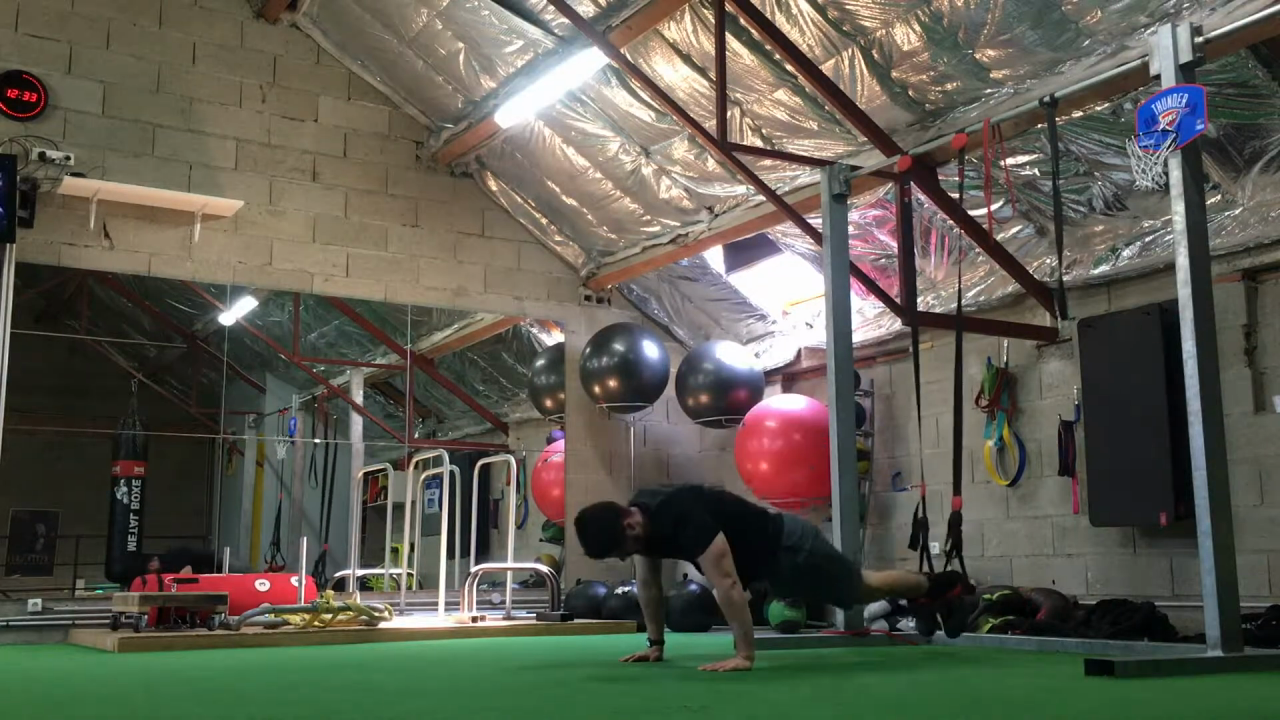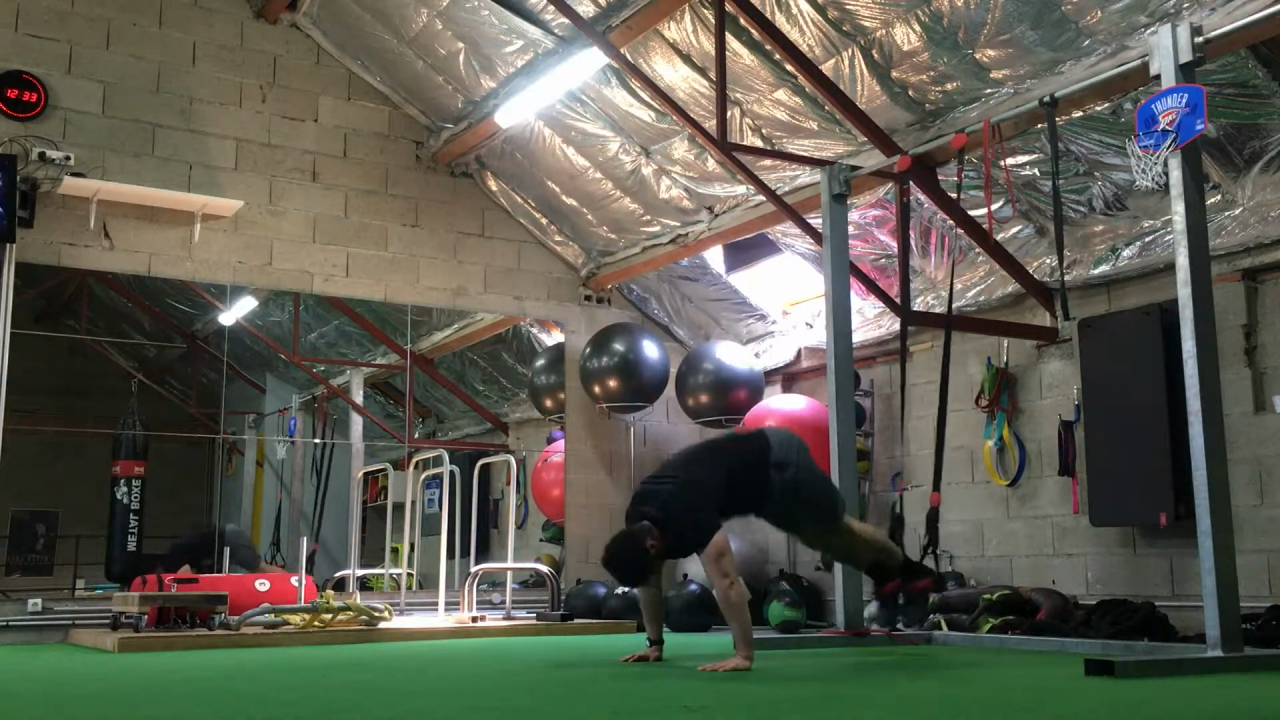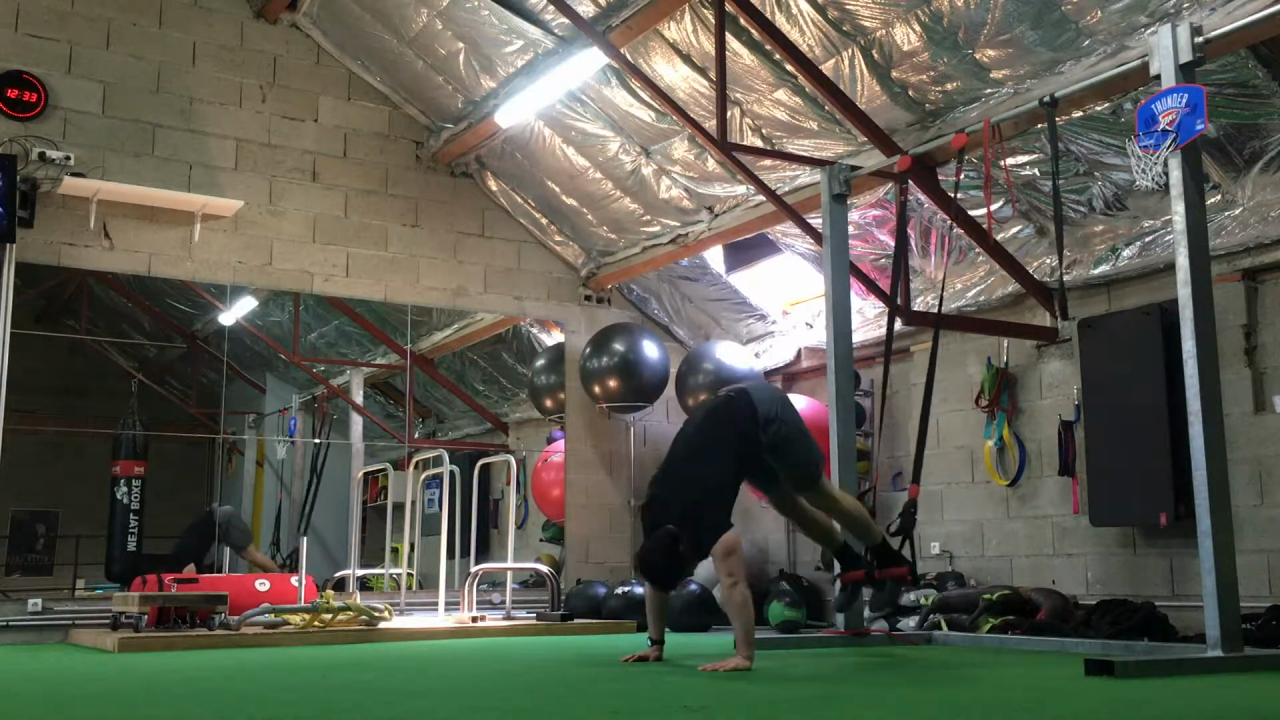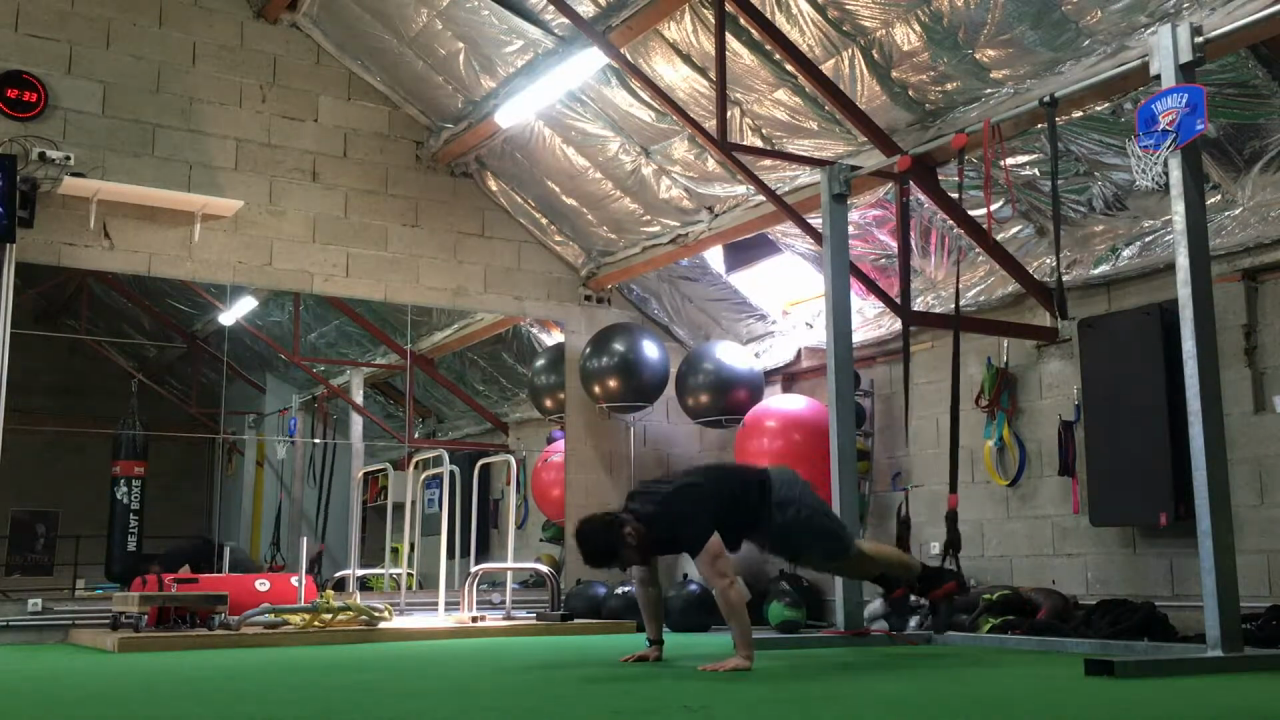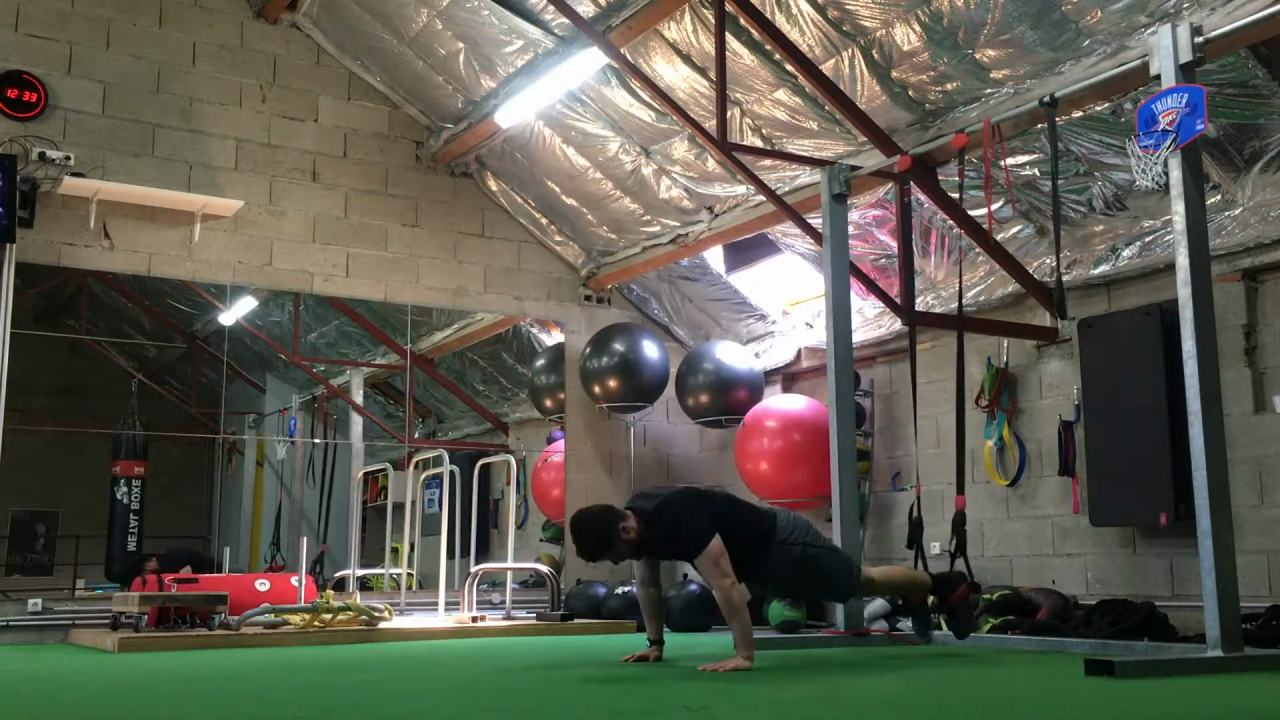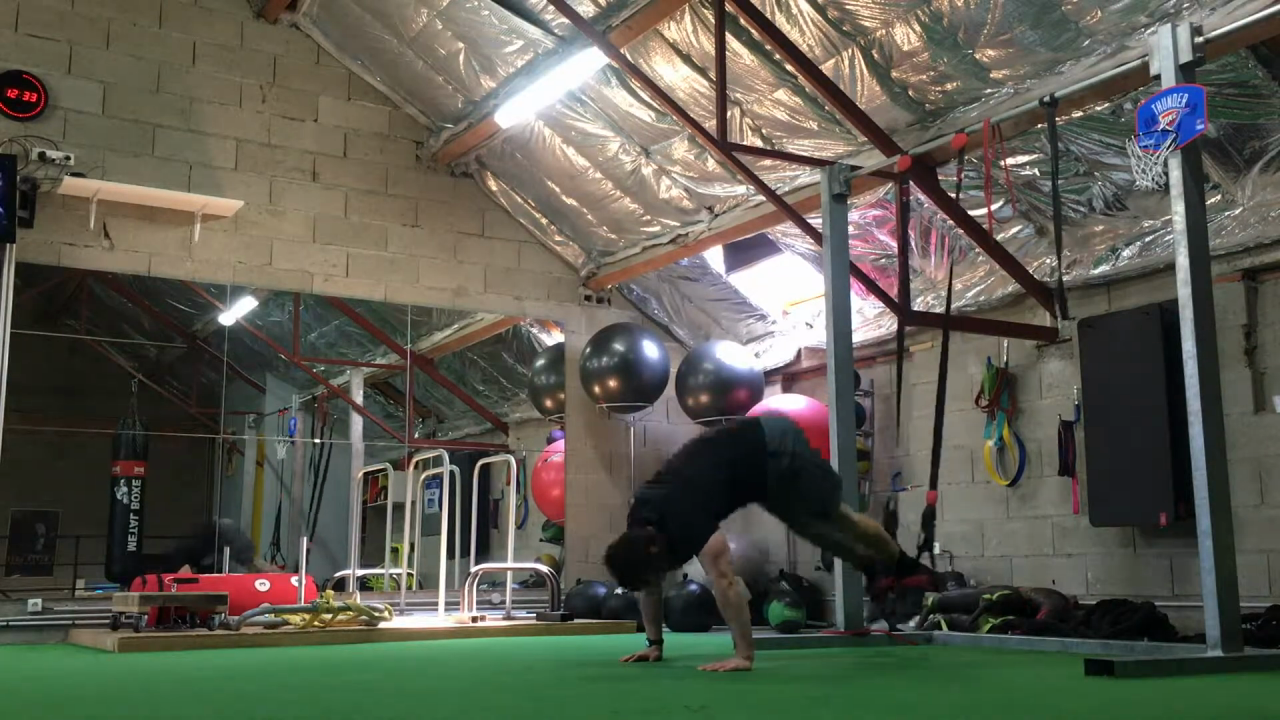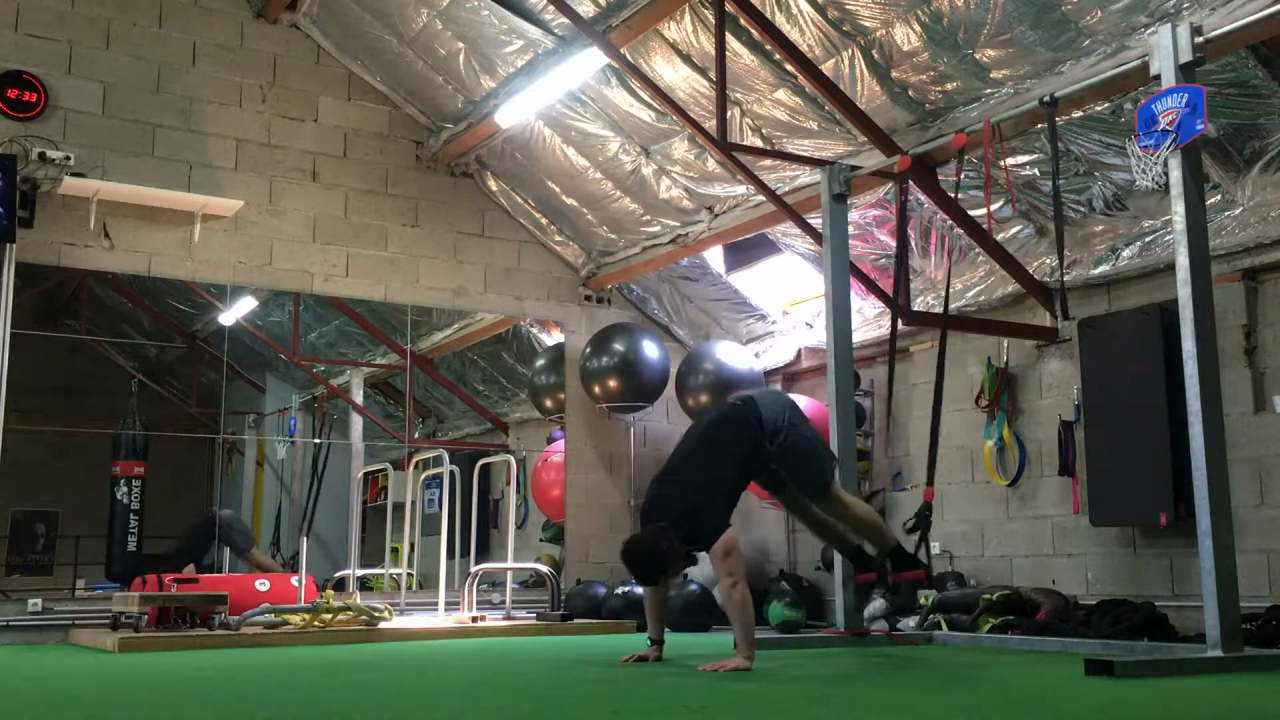
dt=0.3s
person 1, frame 1
left shoulder: (681, 514)
right shoulder: (641, 515)
left elbow: (727, 582)
right elbow: (648, 582)
left wrist: (745, 654)
right wrist: (656, 644)
left hip: (787, 546)
right hip: (769, 557)
left knee: (858, 589)
right knee: (848, 590)
left ankle: (942, 585)
right ankle: (918, 594)
person 1, frame 2
left shoulder: (686, 514)
right shoulder: (641, 517)
left elbow: (726, 582)
right elbow: (649, 582)
left wrist: (743, 656)
right wrist: (654, 644)
left hip: (778, 456)
right hip: (761, 475)
left knee: (838, 528)
right knee: (813, 534)
left ankle: (911, 572)
right ankle: (885, 577)
person 1, frame 3
left shoulder: (701, 514)
right shoulder: (656, 514)
left elbow: (733, 582)
right elbow: (657, 580)
left wrist: (744, 655)
right wrist: (656, 643)
left hip: (762, 412)
left knee: (819, 494)
right knee: (784, 501)
left ankle: (888, 558)
right ankle: (852, 564)
person 1, frame 4
left shoulder: (677, 515)
right shoulder: (632, 517)
left elbow: (724, 582)
right elbow: (646, 580)
left wrist: (743, 654)
right wrist: (655, 643)
left hip: (778, 498)
right hip: (759, 512)
left knee: (845, 552)
right knee: (816, 557)
left ankle: (934, 578)
right ankle: (892, 583)
person 1, frame 5
left shoulder: (678, 516)
right shoulder: (638, 519)
left elbow: (726, 583)
right elbow: (647, 582)
left wrist: (744, 654)
right wrist: (656, 643)
left hip: (781, 543)
right hip: (763, 559)
left knee: (858, 581)
right knee: (845, 584)
left ankle: (947, 585)
right ankle: (909, 593)
person 1, frame 6
left shoulder: (683, 516)
right shoulder: (643, 520)
left elbow: (724, 582)
right elbow: (650, 584)
left wrist: (744, 656)
right wrist: (654, 643)
left hip: (775, 445)
right hip: (754, 449)
left knee: (835, 517)
right knee: (805, 524)
left ankle: (903, 568)
right ankle: (877, 567)
person 1, frame 7
left shoulder: (698, 513)
right shoulder: (655, 514)
left elbow: (732, 581)
right elbow: (654, 580)
left wrist: (744, 654)
right wrist: (655, 642)
left hip: (770, 419)
right hip: (744, 415)
left knee: (829, 499)
right knee: (797, 504)
left ankle: (902, 561)
